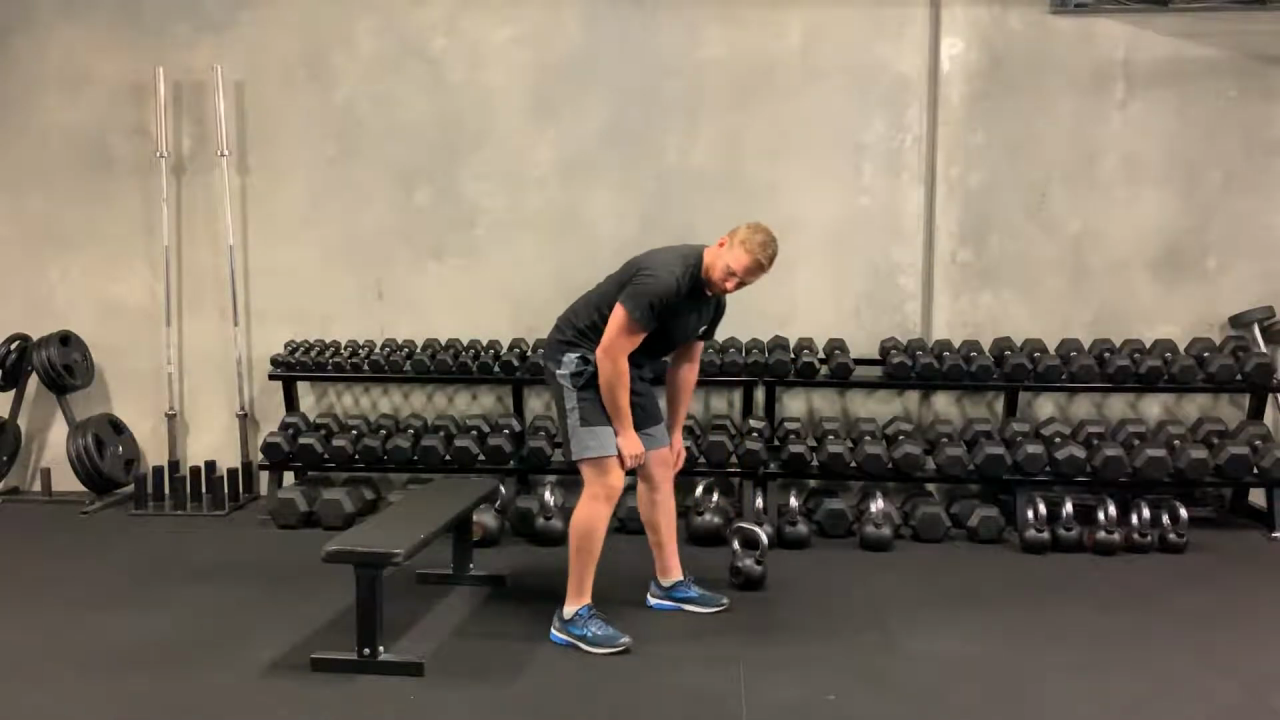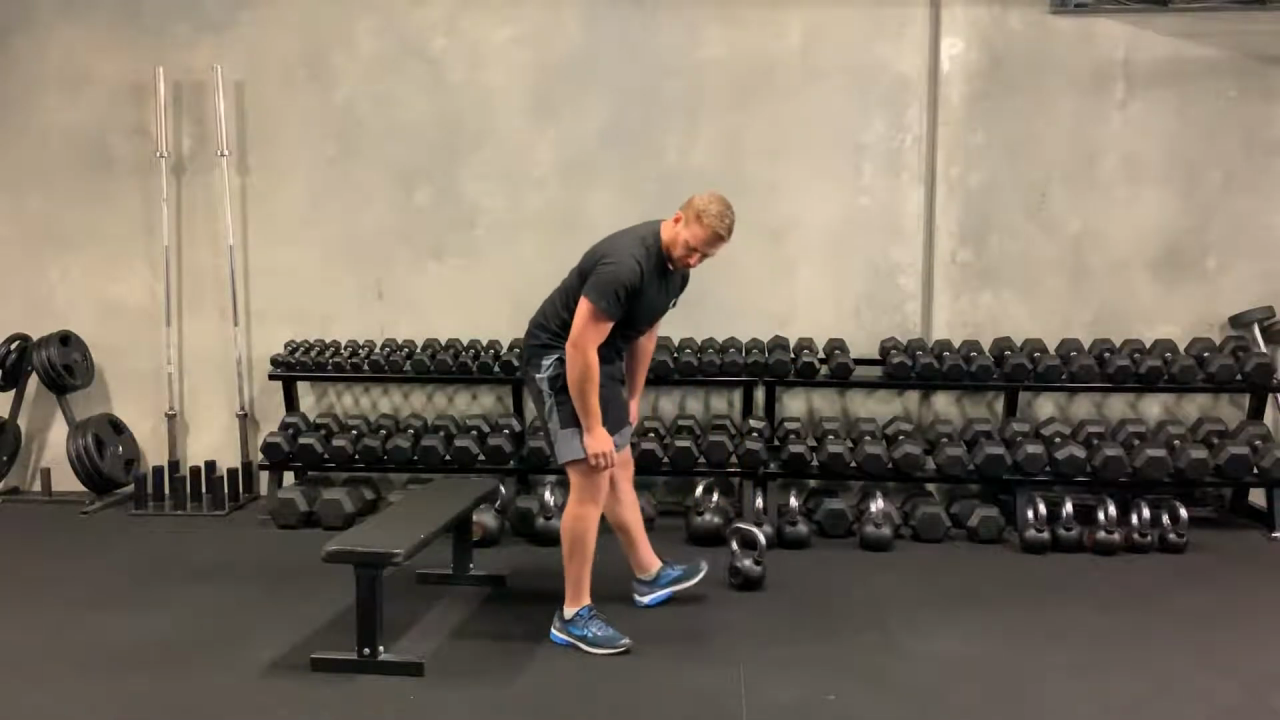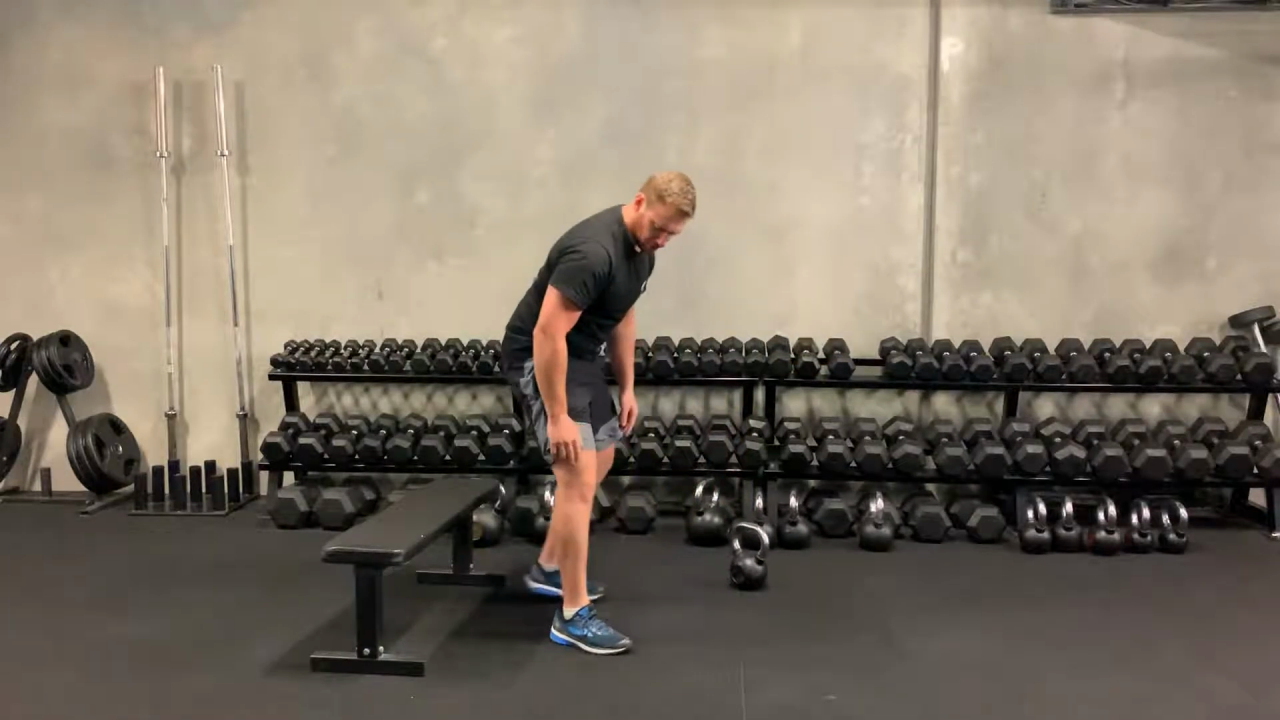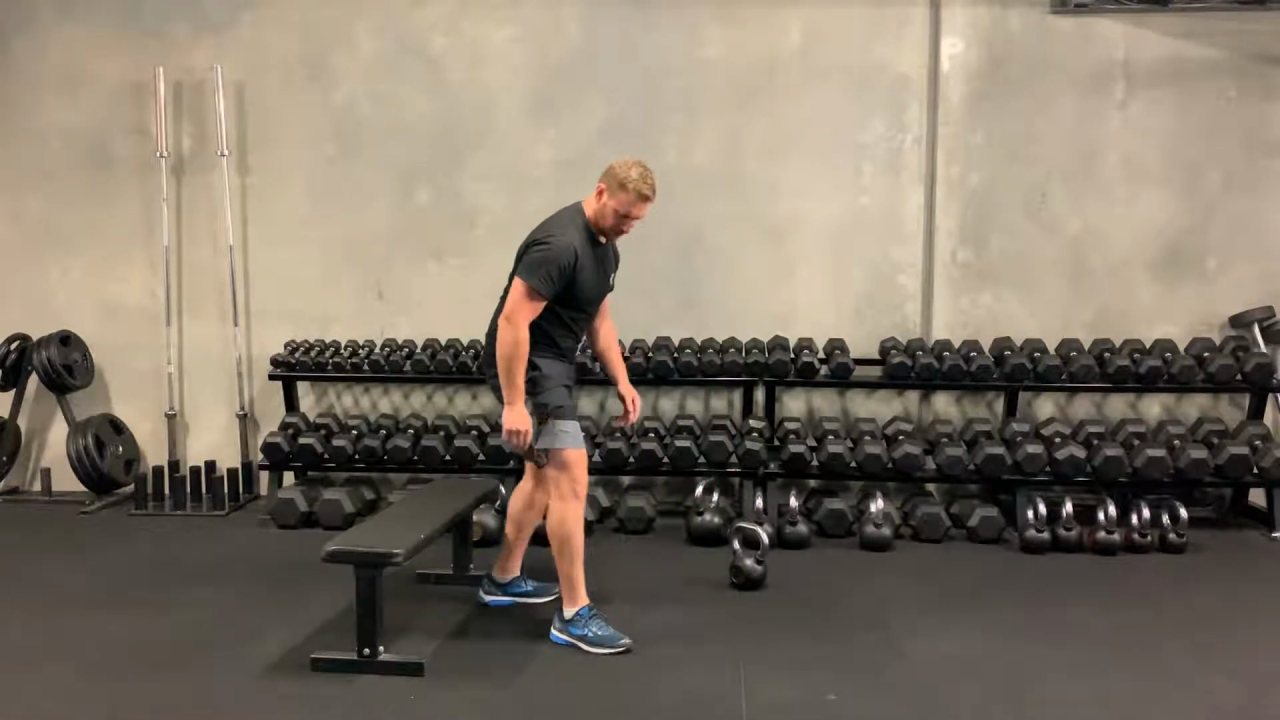
dt=0.2s
person 1, frame 1
left shoulder: (713, 299)
right shoulder: (663, 278)
left elbow: (684, 362)
right elbow: (610, 353)
left wrist: (675, 430)
right wrist: (624, 431)
left hip: (625, 367)
right hip: (583, 359)
left knee: (660, 470)
right knee: (608, 480)
left ankle: (670, 584)
right ankle: (574, 614)
person 1, frame 2
left shoulder: (675, 269)
right shoulder: (623, 263)
left elbow: (643, 333)
right elbow: (578, 347)
left wrist: (632, 396)
right wrist: (592, 429)
left hip: (601, 362)
right hip: (558, 361)
left knee: (620, 471)
right knee: (592, 482)
left ankle: (649, 573)
right ankle: (574, 615)
person 1, frame 3
left shoulder: (642, 252)
right shoulder: (593, 251)
left elbow: (621, 320)
right elbow: (548, 334)
left wrist: (627, 387)
right wrist: (557, 416)
left hip: (581, 357)
right hip: (539, 359)
left knee: (596, 463)
right knee: (581, 474)
left ankle: (549, 567)
right ankle: (574, 614)
person 1, frame 4
left shoulder: (604, 247)
right shoulder: (559, 244)
left elbow: (599, 318)
right elbow: (512, 323)
left wrist: (622, 381)
right wrist: (514, 405)
left hip: (552, 363)
right hip: (526, 366)
left knee: (544, 472)
right knee: (571, 478)
left ankle: (504, 577)
right ankle: (575, 614)
